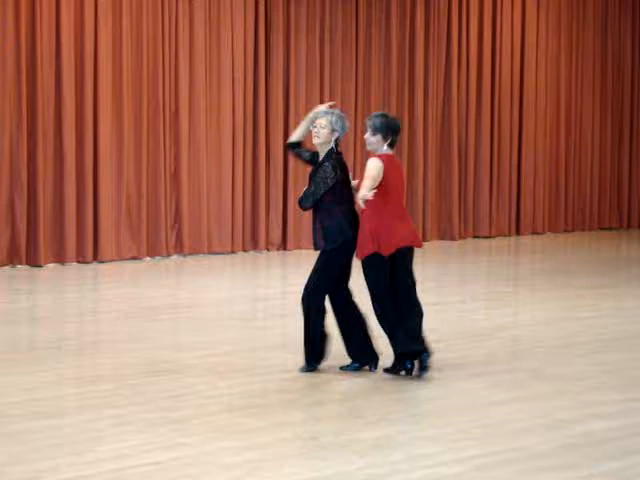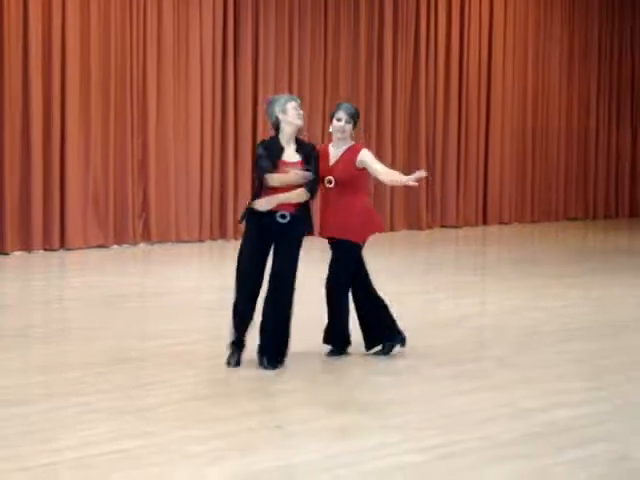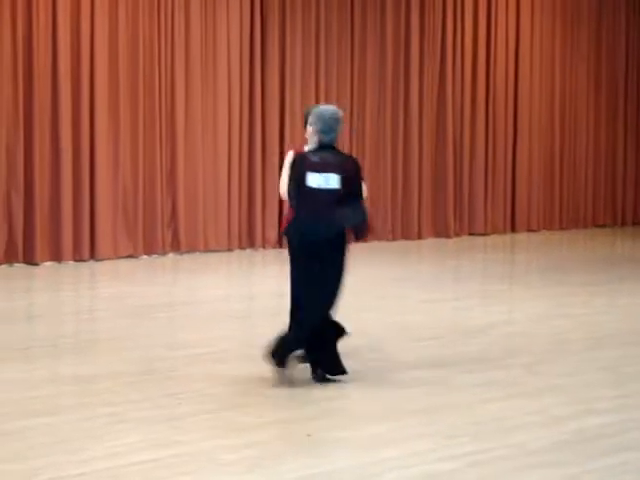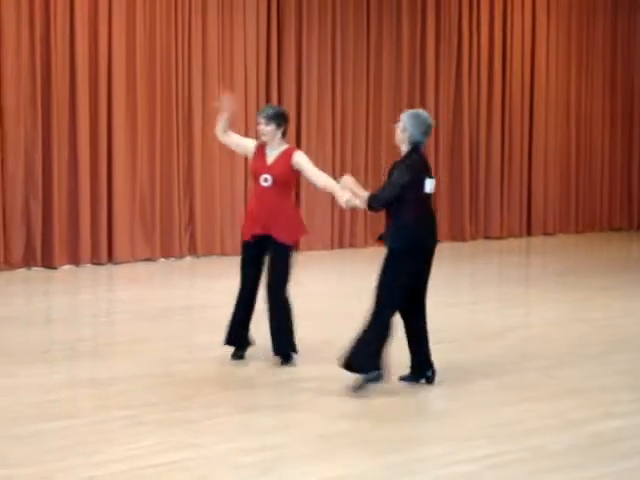
dt=0.5s
person 1, frame 1
left shoulder: (332, 165)
right shoulder: (322, 159)
left elbow: (305, 202)
right elbow: (293, 144)
left wrist: (306, 196)
right wrist: (312, 115)
left hip: (338, 236)
right hip: (340, 235)
left knee: (313, 294)
right knee: (339, 293)
left ankle: (314, 356)
right ankle: (364, 356)
person 1, frame 2
left shoulder: (309, 151)
right shoulder: (265, 148)
left elbow: (309, 191)
right elbow: (266, 178)
left wrist: (274, 200)
right wrist: (290, 177)
left hip: (292, 226)
right hip: (261, 223)
left knee: (282, 286)
right knee: (247, 284)
left ankle: (271, 352)
right ankle: (238, 343)
person 1, frame 3
left shoulder: (301, 159)
right shoulder: (349, 164)
left elbow: (294, 198)
right elbow: (356, 199)
left hip: (303, 235)
right hip: (331, 237)
left knee: (308, 297)
right knee: (323, 299)
left ankle: (320, 364)
right ankle: (283, 349)
person 1, frame 4
left shoulder: (406, 166)
right shoulder: (419, 164)
left elbow: (378, 202)
right elbow: (398, 201)
left wrist: (353, 187)
right wrist: (359, 195)
left hip: (407, 244)
right hip: (423, 241)
left knee: (386, 302)
right knee: (412, 303)
left ankle: (367, 365)
right ankle: (422, 368)
person 2, frame 1
left shoulder: (375, 162)
right shoulder: (394, 163)
left elbow: (367, 185)
left wrist: (362, 195)
left hip: (377, 238)
right hip: (401, 236)
left knee: (383, 298)
right knee: (405, 293)
left ankle: (403, 356)
right ankle: (417, 350)
person 2, frame 2
left shoulder: (359, 154)
right shoulder: (320, 152)
left elbow: (384, 174)
left wrist: (406, 179)
left hip: (354, 224)
right hip: (334, 225)
left knee: (336, 282)
right knee: (358, 283)
left ankle: (337, 340)
right ankle: (389, 335)
person 2, frame 3
left shoulder: (341, 162)
right shoulder: (295, 157)
left elbow: (355, 195)
right elbow: (286, 192)
right wrist: (321, 197)
left hip: (326, 233)
right hip: (300, 229)
left knee: (317, 290)
right knee: (301, 288)
left ankle: (318, 345)
right ankle: (311, 343)
person 2, frame 4
left shoulder: (295, 156)
right shoulder: (255, 149)
left elbow: (318, 176)
right elbow: (222, 133)
left wrist: (340, 191)
right wrist: (225, 111)
left hip: (284, 227)
right hip: (255, 224)
left knee: (276, 287)
right knee: (247, 285)
left ankle: (284, 347)
right ankle: (239, 341)
